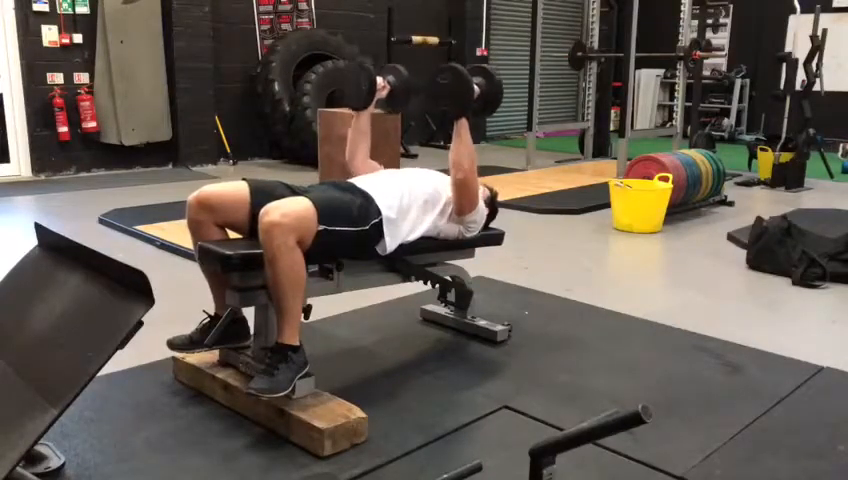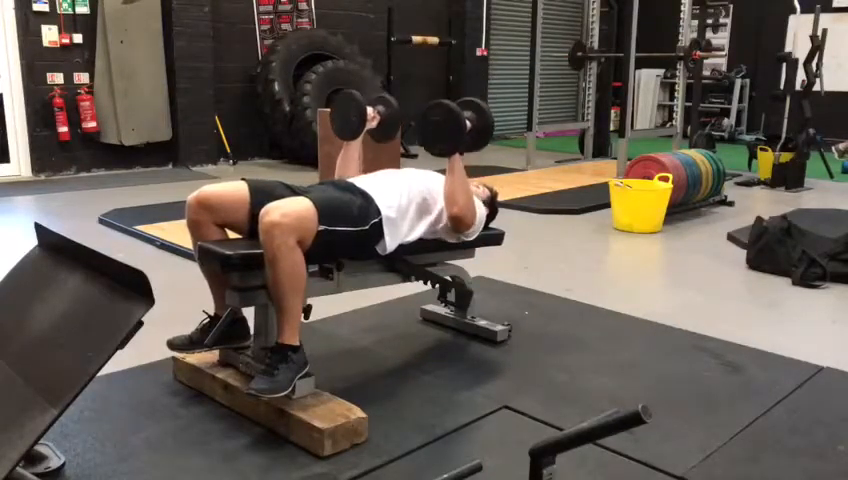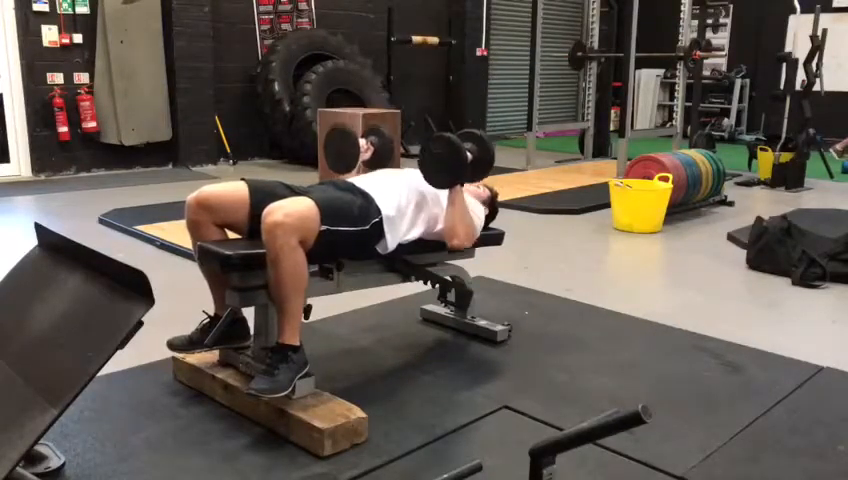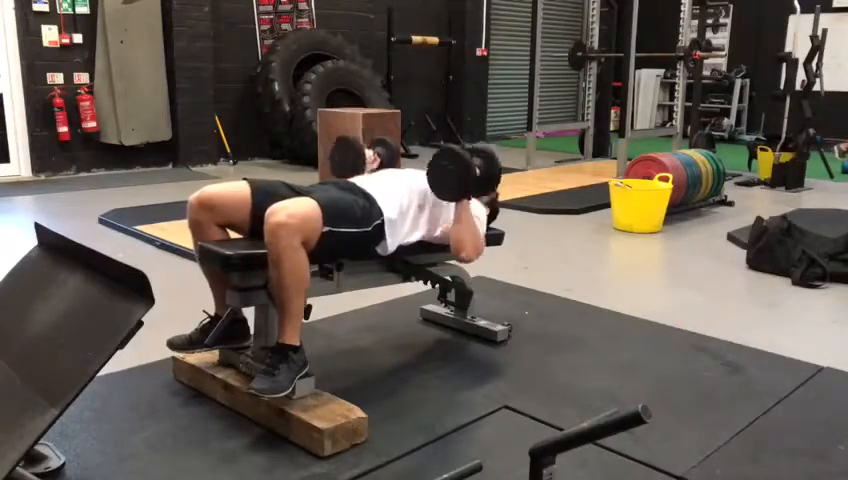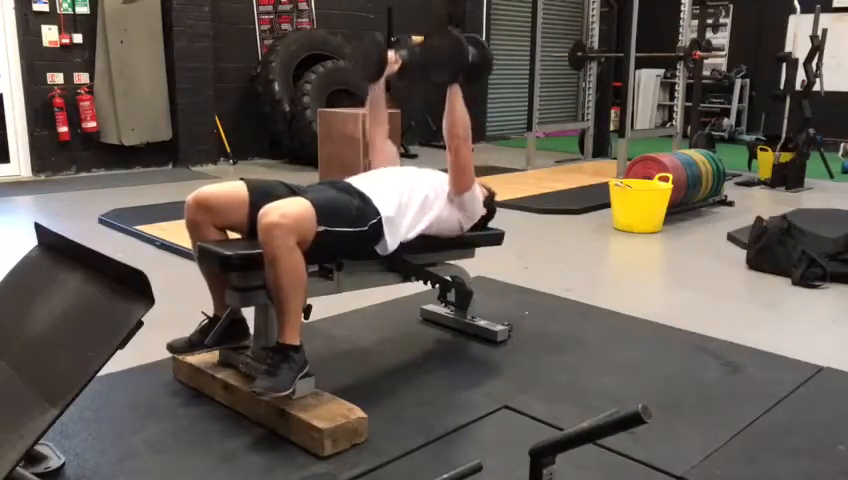
dt=0.4s
person 1, frame 1
left shoulder: (467, 217)
right shoulder: (418, 189)
left elbow: (465, 175)
right elbow: (357, 159)
left wrist: (461, 116)
right wrist: (367, 102)
left hip: (369, 214)
left knee: (277, 222)
right knee: (202, 204)
left ankle: (289, 352)
right ankle: (228, 322)
person 1, frame 2
left shoulder: (470, 218)
right shoulder: (426, 189)
left elbow: (458, 211)
right elbow: (346, 178)
left wrist: (455, 150)
right wrist: (357, 130)
left hip: (369, 214)
left knee: (277, 222)
right knee: (202, 204)
left ankle: (289, 352)
right ankle: (227, 322)
person 1, frame 3
left shoulder: (470, 211)
right shoulder: (428, 187)
left elbow: (459, 241)
left wrist: (456, 186)
left hip: (369, 213)
left knee: (280, 221)
right knee: (201, 204)
left ankle: (289, 352)
right ankle: (228, 321)
person 1, frame 4
left shoulder: (471, 209)
right shoulder: (430, 184)
left elbow: (467, 252)
left wrist: (463, 193)
right wrist: (359, 169)
left hip: (370, 214)
left knee: (283, 223)
right knee: (203, 204)
left ankle: (289, 352)
right ankle: (227, 321)
person 1, frame 5
left shoulder: (465, 209)
right shoulder: (418, 184)
left elbow: (460, 150)
right elbow: (377, 133)
left wrist: (455, 85)
right wrist: (379, 78)
left hip: (368, 214)
left knee: (276, 223)
right knee: (201, 204)
left ankle: (290, 352)
right ankle: (227, 322)
